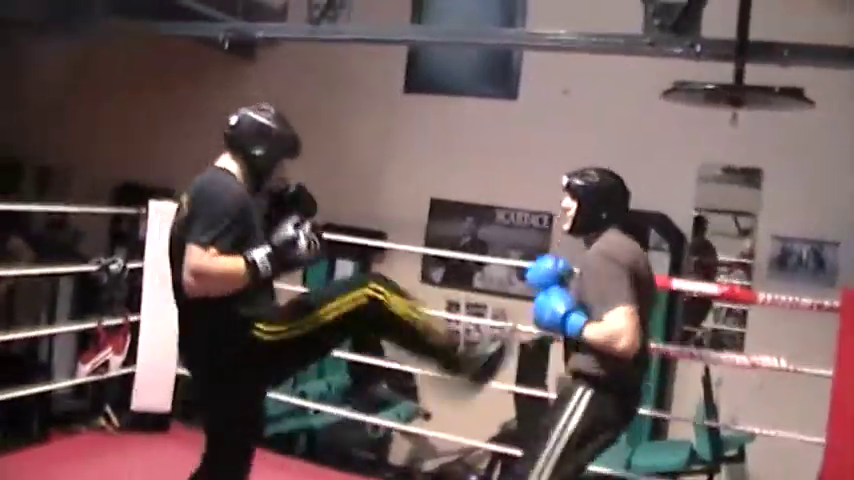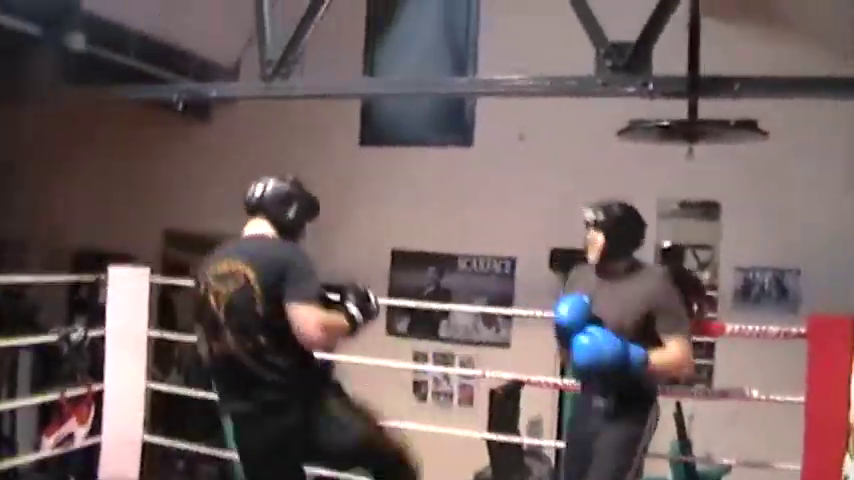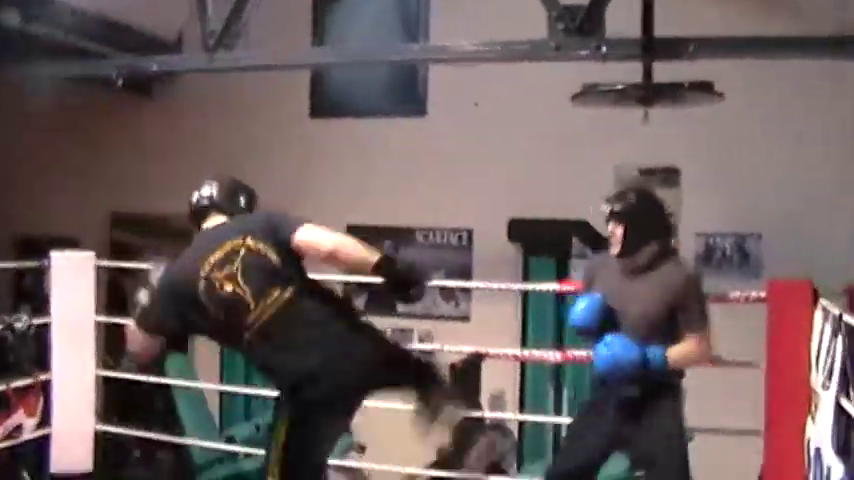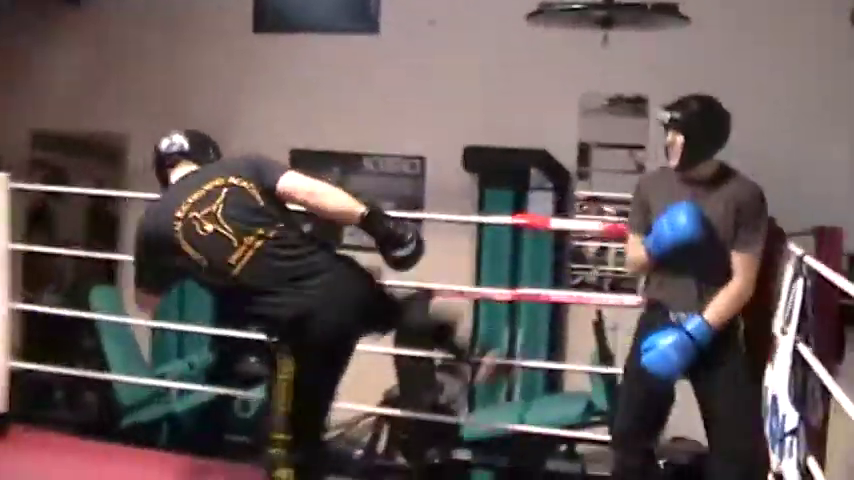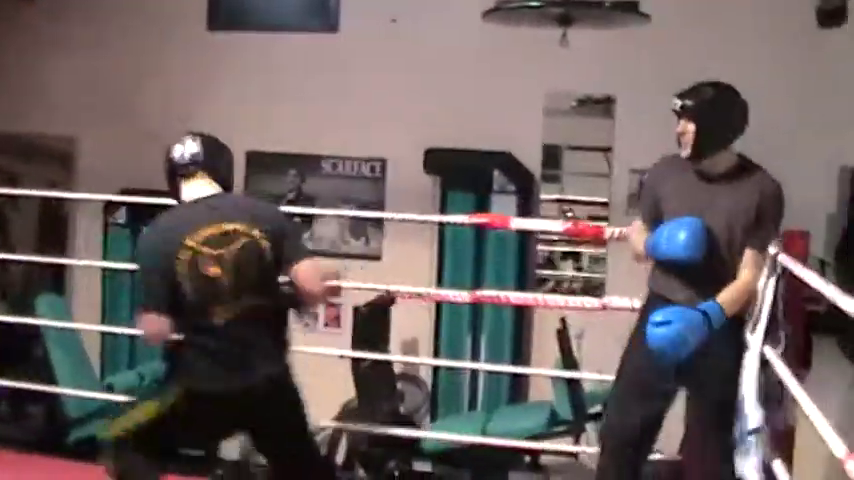
dt=0.3s
person 1, frame 1
left shoulder: (204, 190)
right shoulder: (223, 192)
right elbow: (198, 276)
left wrist: (270, 231)
right wrist: (272, 255)
left hip: (215, 356)
right hip: (247, 343)
right knee: (373, 296)
right ankle: (468, 362)
person 1, frame 2
left shoulder: (210, 267)
right shoulder: (287, 257)
left elbow: (207, 349)
right elbow: (312, 332)
right wrist: (354, 313)
left hip: (255, 421)
right hip: (300, 407)
person 1, frame 3
left shoulder: (178, 274)
right shoulder: (264, 224)
left elbow: (140, 349)
right elbow: (327, 243)
left wrist: (151, 302)
right wrist: (387, 265)
left hip: (308, 384)
right hip: (355, 350)
person 1, frame 4
left shoulder: (155, 223)
right shoulder: (244, 166)
left elbow: (146, 301)
right elbow: (309, 191)
right wrist: (376, 221)
left hip: (306, 324)
right hip: (344, 286)
left knee: (298, 445)
right knee: (403, 318)
person 1, frame 5
left shoulder: (157, 237)
right shoulder: (266, 215)
left elbow: (155, 331)
right elbow: (314, 288)
left hip: (204, 390)
right hip: (271, 384)
left knee: (125, 445)
person 2, frame 1
left shoulder: (602, 257)
right shoulder: (614, 248)
left elbow: (624, 338)
left wrist: (569, 322)
right wrist: (552, 291)
left hip: (595, 390)
right hip: (603, 384)
person 2, frame 2
left shoulder: (654, 286)
right shoulder: (581, 278)
left elbow: (682, 361)
right elbow: (570, 349)
left wrist: (628, 358)
right wrist: (567, 329)
left hip: (629, 414)
right hip: (589, 406)
person 2, frame 3
left shoulder: (678, 280)
right shoulder: (599, 268)
left elbow: (699, 349)
left wrist: (647, 360)
right wrist: (588, 325)
left hip: (656, 401)
right hip: (609, 393)
person 2, frame 4
left shoulder: (744, 196)
right shoulder: (652, 186)
left elbow: (743, 282)
right elbow: (636, 262)
left wrist: (695, 333)
right wrist: (658, 245)
left hip: (716, 331)
right hip: (661, 322)
left knee: (738, 442)
right knee: (631, 430)
person 2, frame 5
left shoulder: (762, 190)
right shoulder: (664, 173)
left elbow: (749, 278)
right elbow: (638, 240)
left wrist: (705, 317)
right wrist: (659, 245)
left hip: (719, 328)
right hip: (662, 318)
left knee: (711, 446)
right knee: (624, 430)
